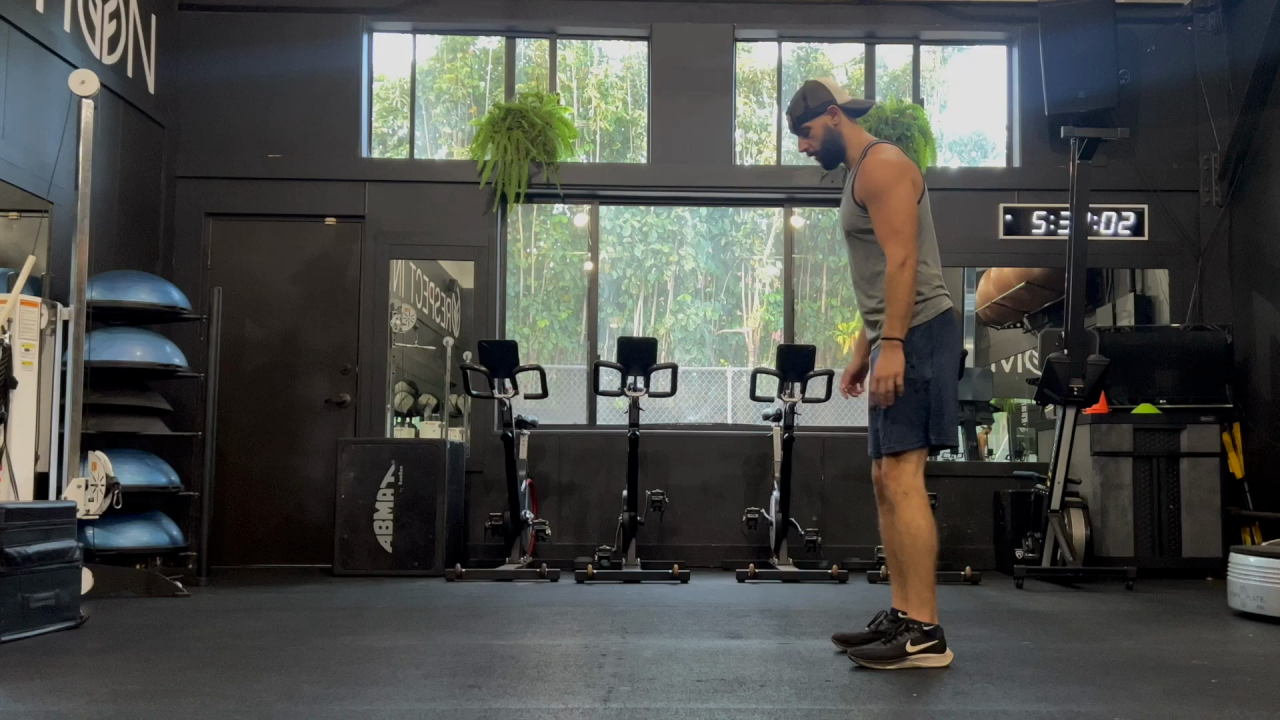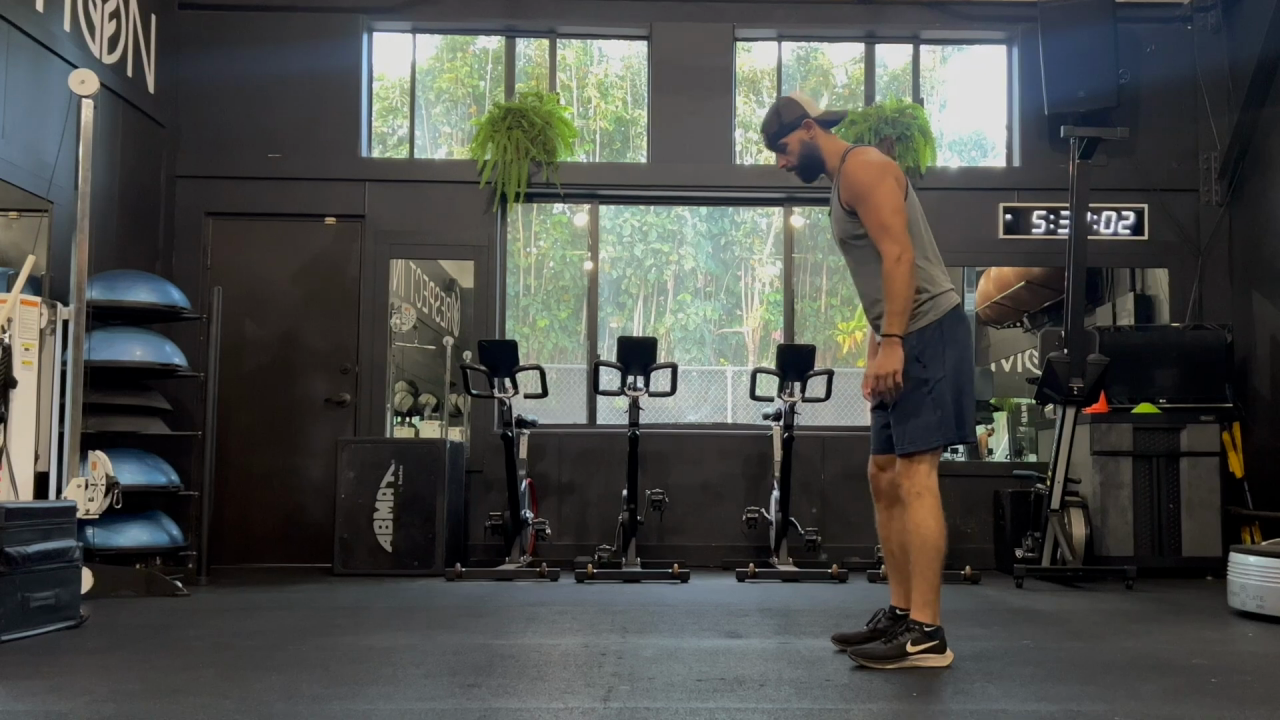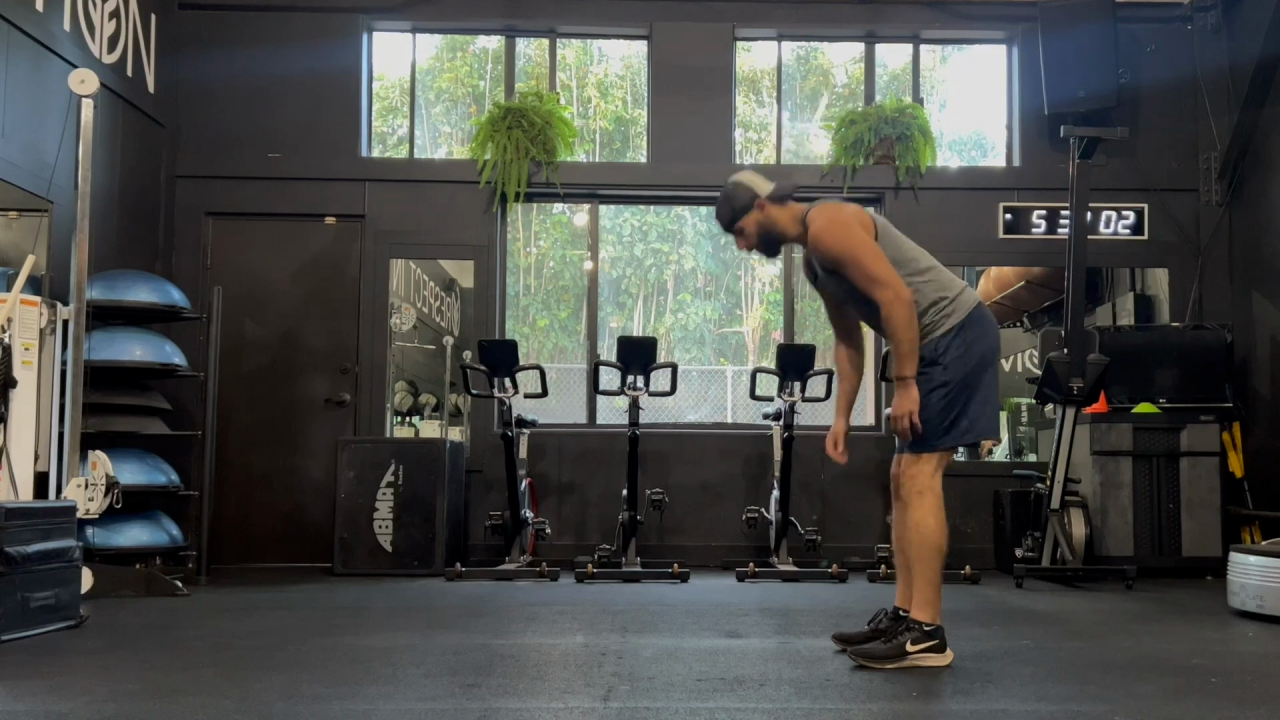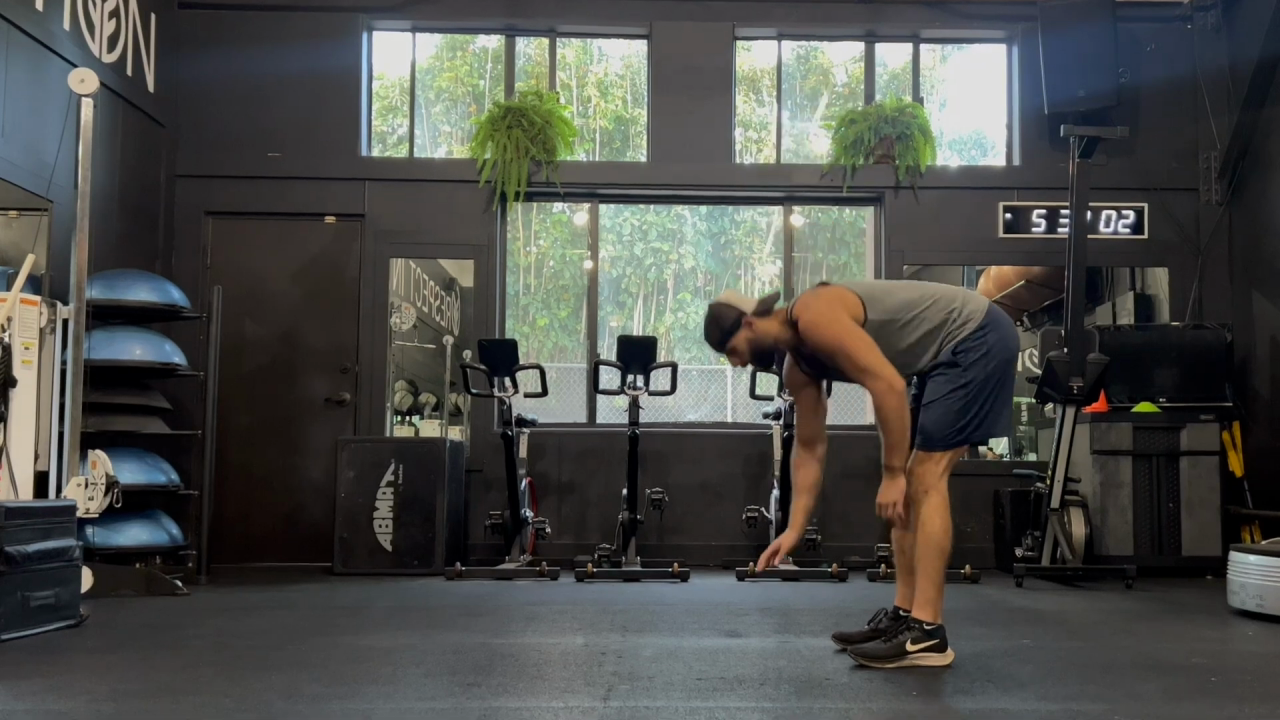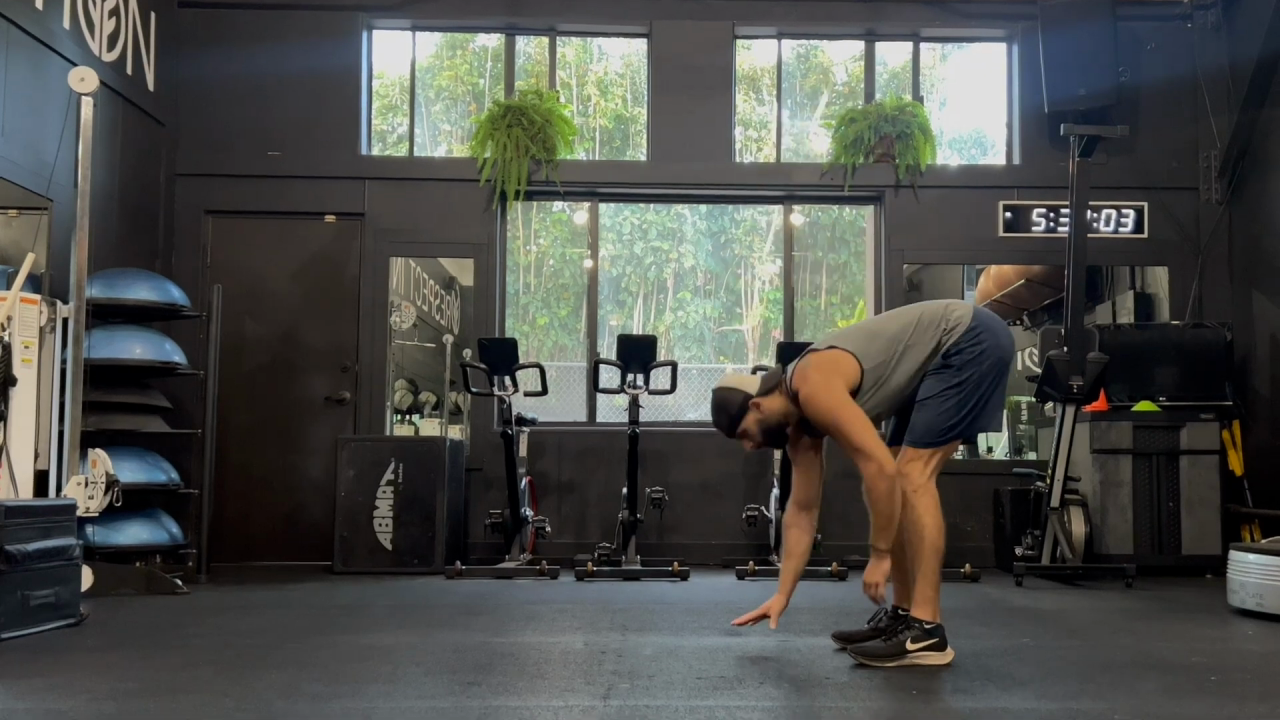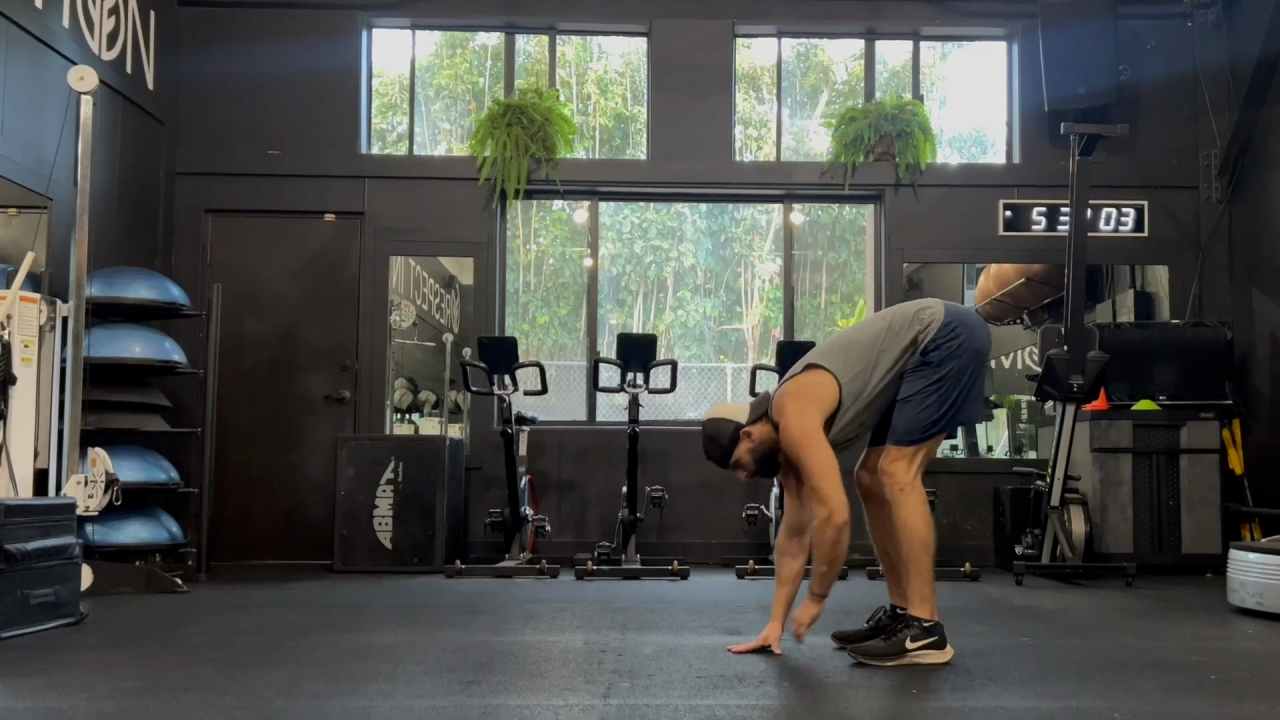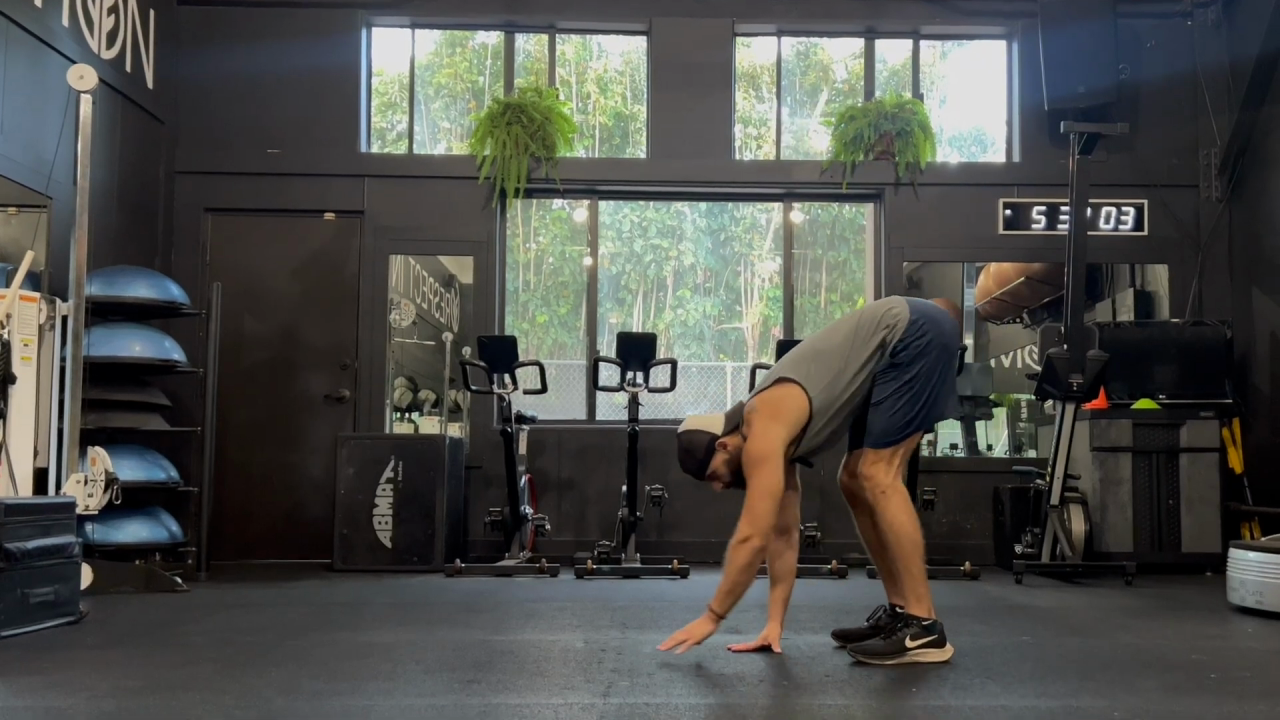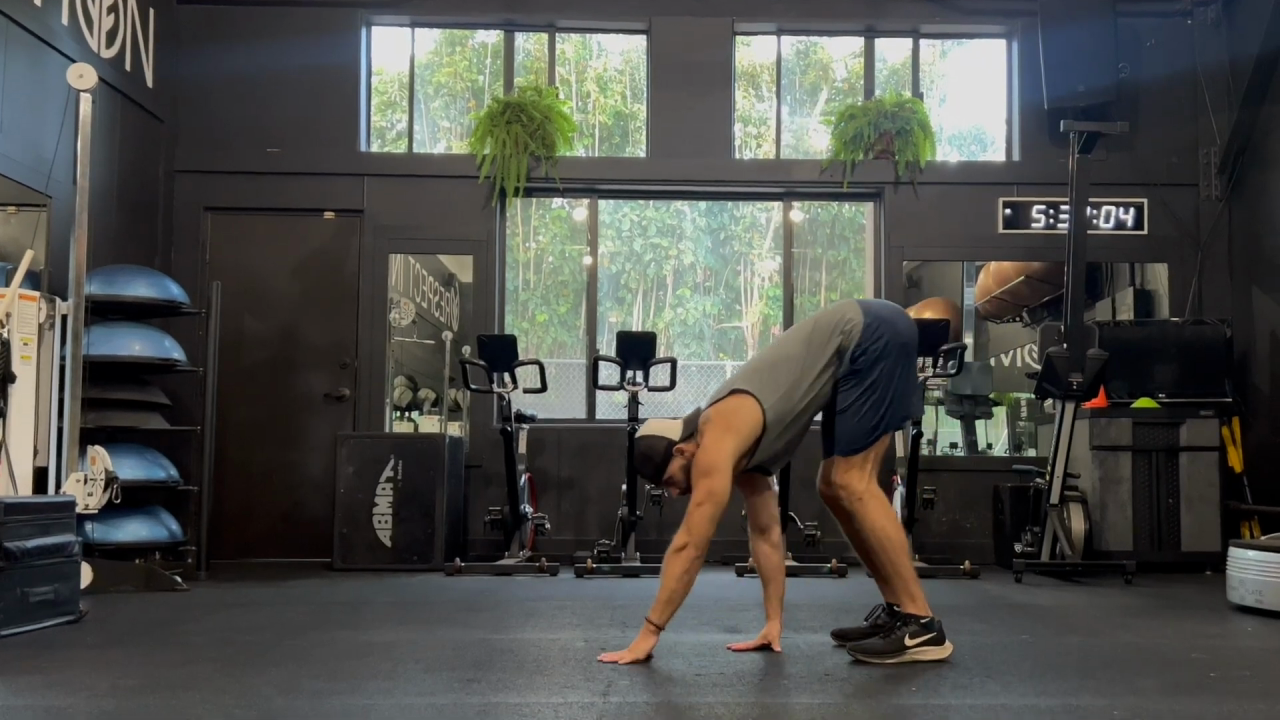
dt=0.3s
person 1, frame 1
left shoulder: (882, 164)
right shoulder: (860, 174)
left elbow: (902, 263)
left wrist: (892, 346)
right wrist: (863, 350)
left hip: (916, 337)
right hip: (897, 341)
left knee: (901, 478)
right knee: (885, 483)
left ankle: (925, 634)
right ankle: (902, 615)
person 1, frame 2
left shoulder: (863, 166)
right shoulder: (843, 182)
left elbow: (898, 257)
left wrist: (891, 342)
right wrist: (877, 351)
left hip: (927, 333)
right hip: (904, 341)
left knee: (912, 479)
right knee: (884, 478)
left ankle: (926, 633)
right ankle: (901, 614)
person 1, frame 3
left shoulder: (826, 225)
right shoulder: (812, 259)
left elbow: (898, 297)
right elbow: (849, 340)
left wrist: (904, 385)
right wrist: (841, 418)
left hip: (959, 334)
right hip: (941, 340)
left knee: (918, 475)
right knee: (904, 478)
left ankle: (926, 634)
right ankle: (904, 615)
person 1, frame 4
left shoulder: (815, 318)
right shoulder: (798, 362)
left elbow: (889, 385)
right elbow: (809, 448)
left wrist: (892, 474)
right wrist: (793, 530)
left hip: (978, 336)
right hip: (953, 351)
left knee: (925, 476)
right knee: (909, 491)
left ankle: (926, 633)
right ankle: (904, 614)
person 1, frame 5
left shoulder: (814, 391)
right shoulder: (799, 418)
left elbow: (882, 469)
right elbow: (802, 510)
left wrist: (879, 556)
right wrist: (781, 597)
left hip: (972, 339)
right hip: (954, 347)
left knee: (911, 475)
right knee: (901, 476)
left ankle: (926, 632)
right ankle: (904, 614)
person 1, frame 6
left shoulder: (795, 420)
right shoulder: (788, 433)
left elbow: (834, 513)
right elbow: (795, 530)
left wrist: (816, 598)
right wrist: (776, 621)
left hip: (948, 335)
right hip: (935, 341)
left knee: (896, 475)
right knee: (872, 479)
left ankle: (924, 630)
right ankle: (900, 613)
person 1, frame 7
left shoulder: (762, 434)
right shoulder: (777, 436)
left elbow: (752, 538)
right elbow: (783, 531)
left wrist: (712, 617)
right wrist: (774, 623)
left hip: (915, 333)
right hip: (903, 340)
left knee: (876, 479)
right knee: (855, 481)
left ankle: (924, 628)
right ankle: (899, 612)
person 1, frame 8
left shoulder: (716, 443)
right shoulder: (740, 446)
left elbow: (689, 544)
right elbow: (765, 531)
left wrist: (649, 633)
right wrist: (773, 622)
left hip: (873, 335)
right hip: (862, 339)
left knee: (852, 485)
right knee: (834, 488)
left ankle: (920, 625)
right ankle: (897, 610)
